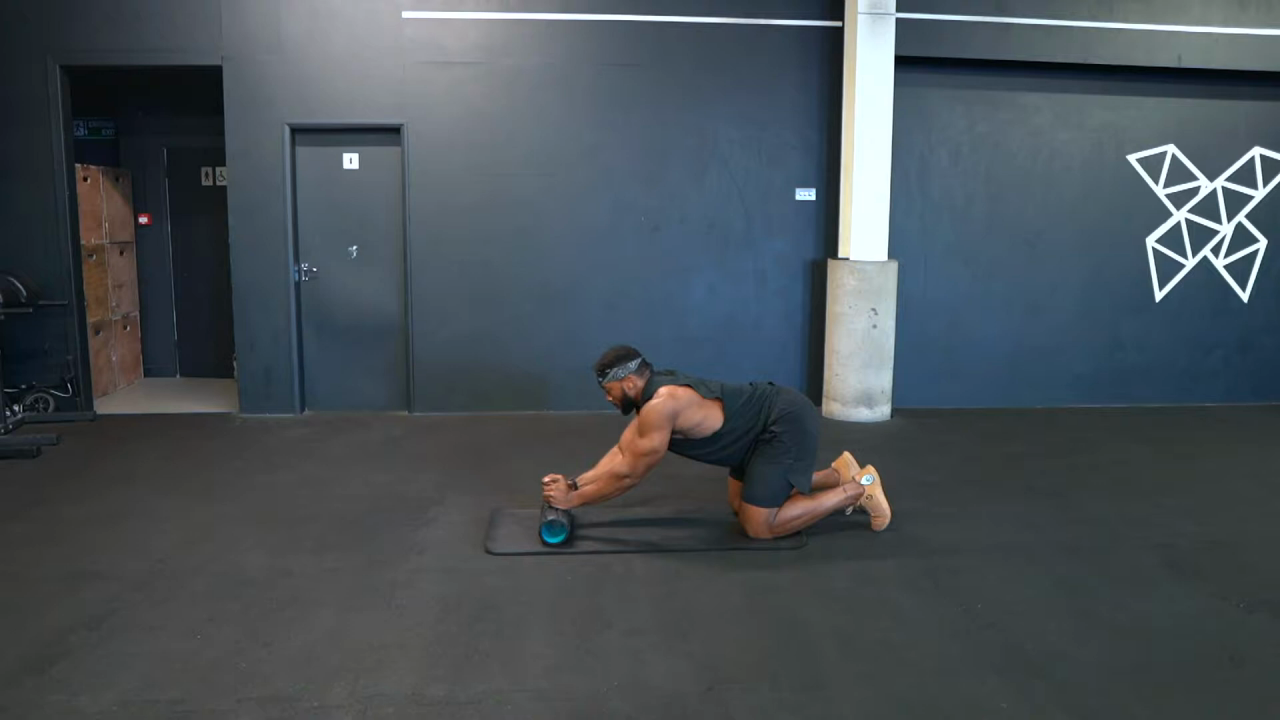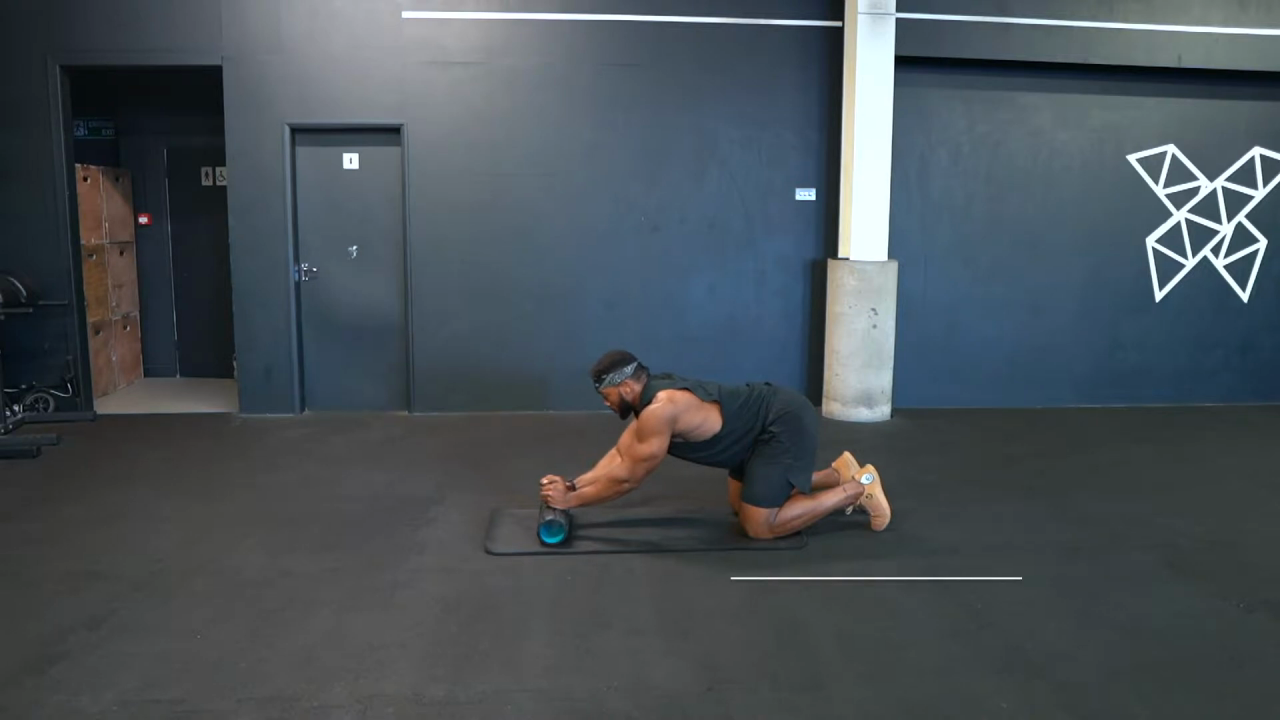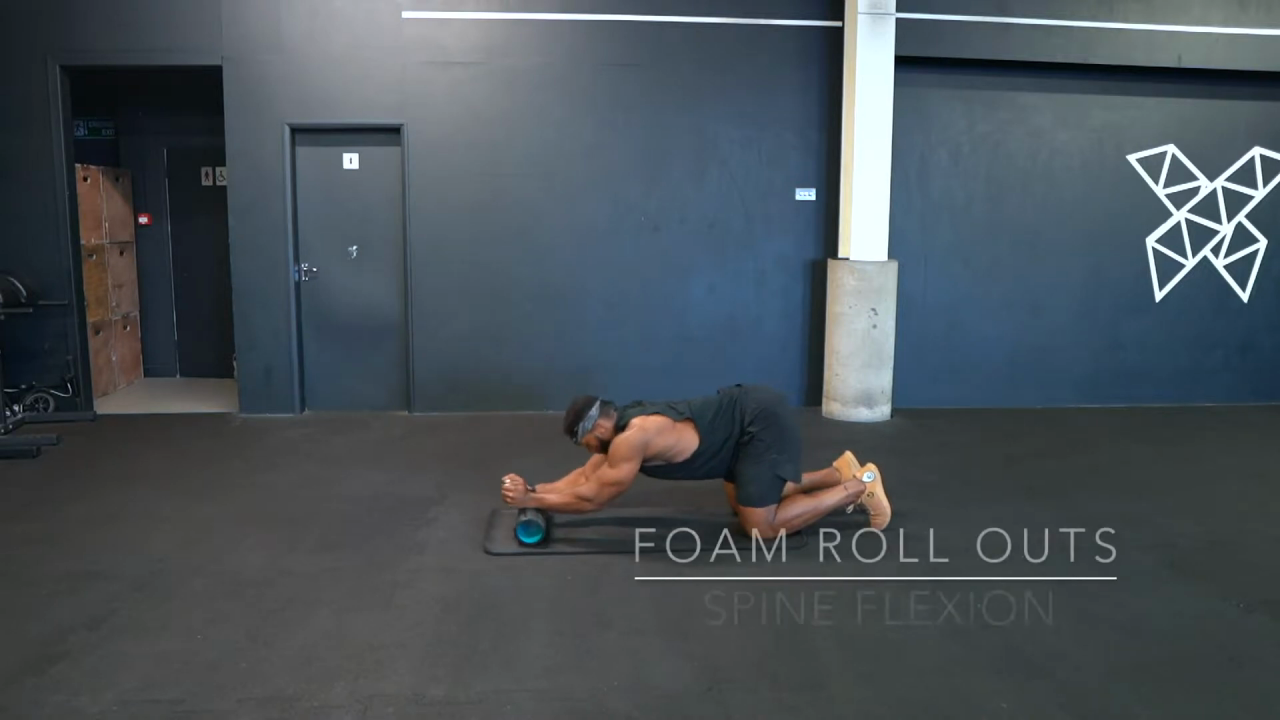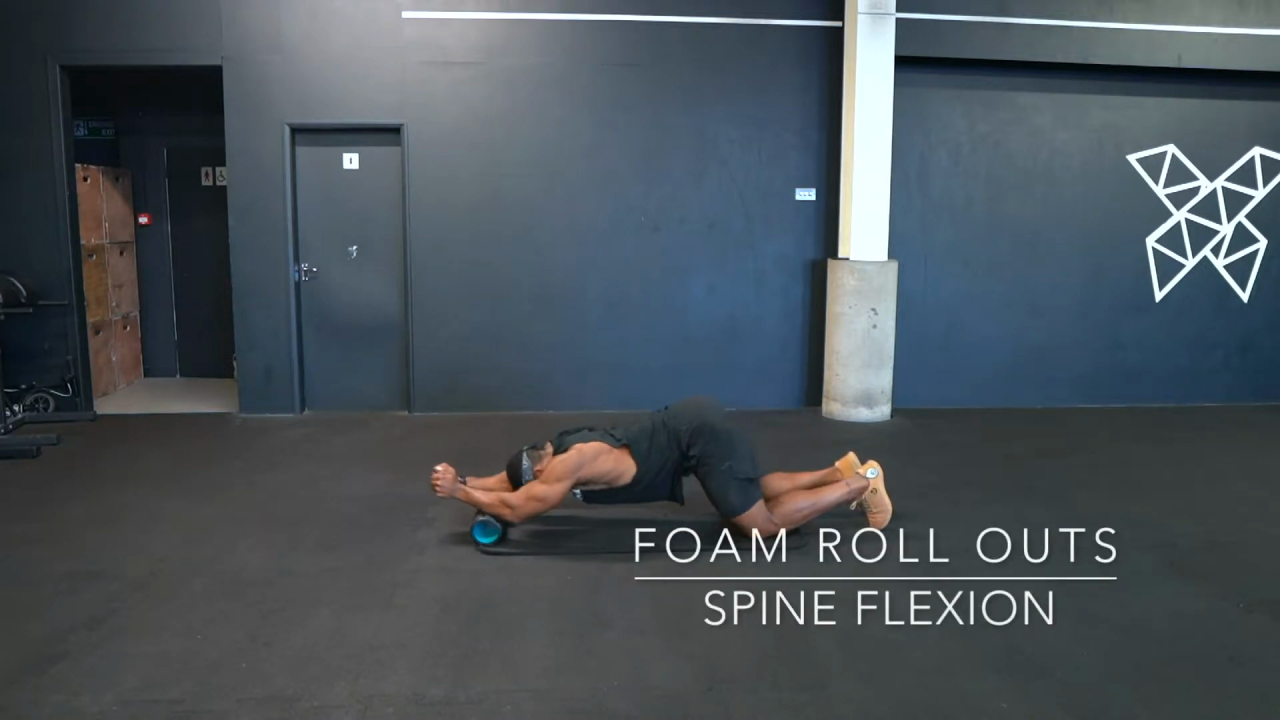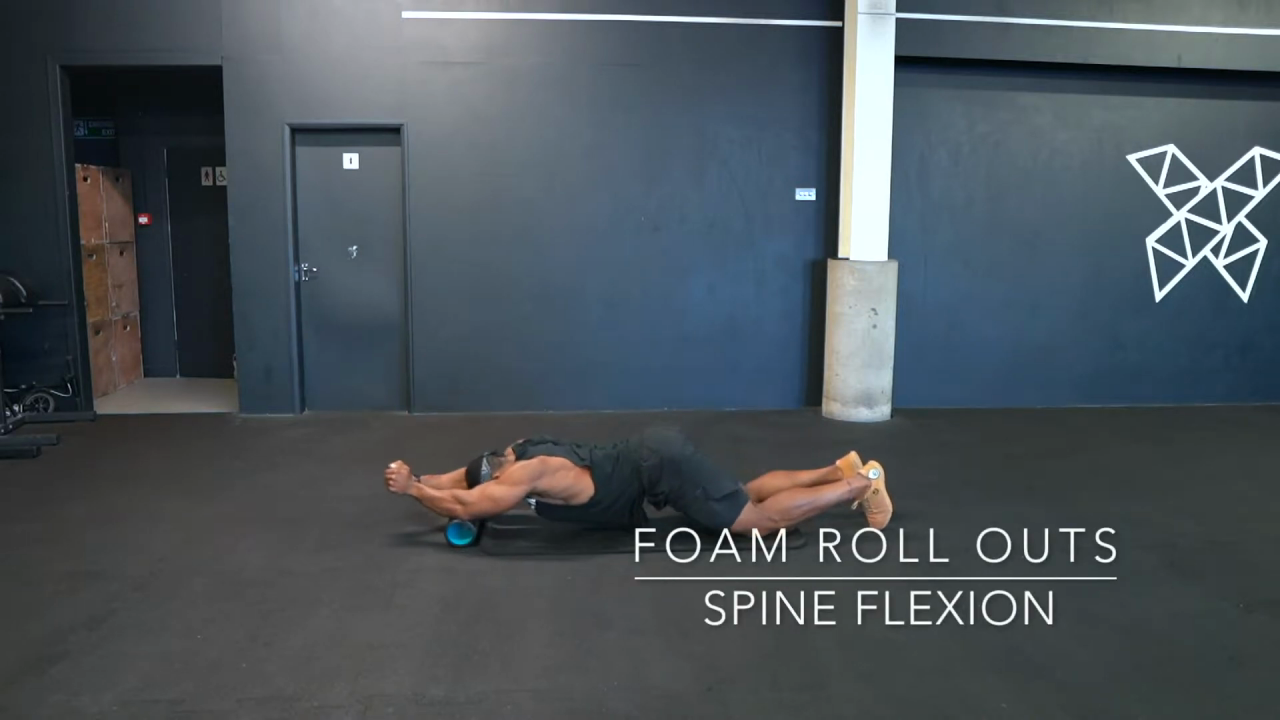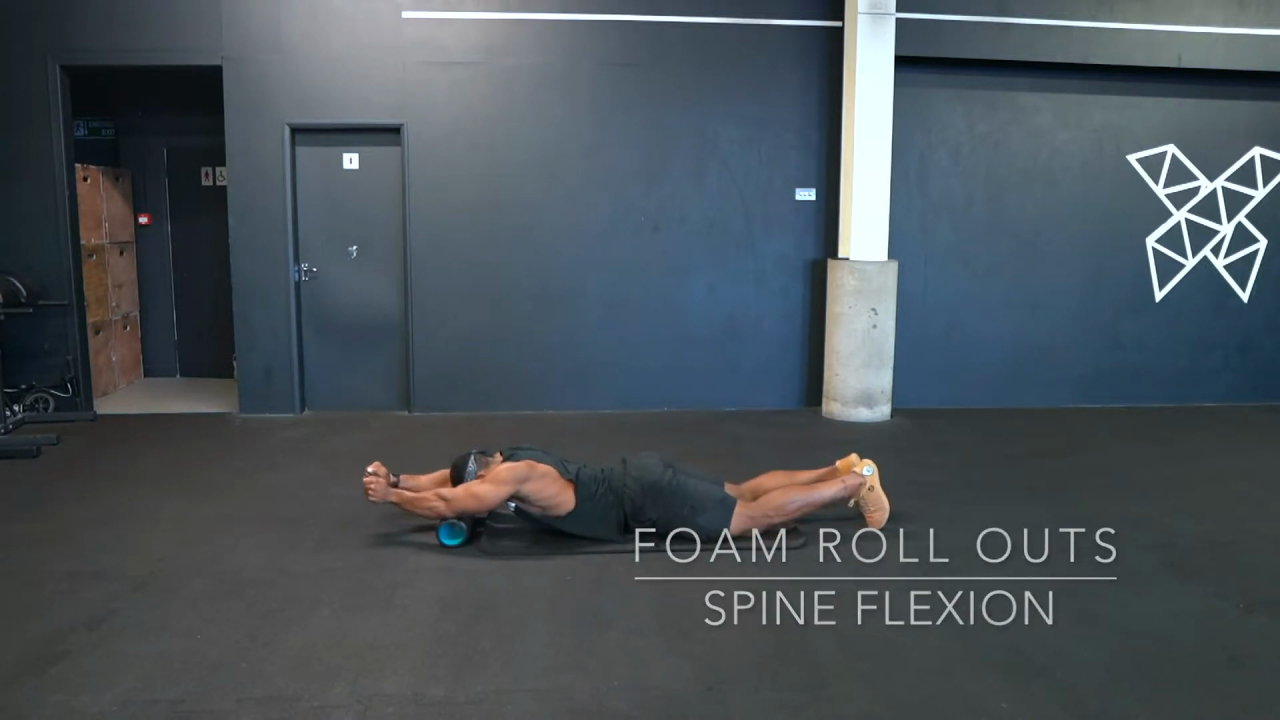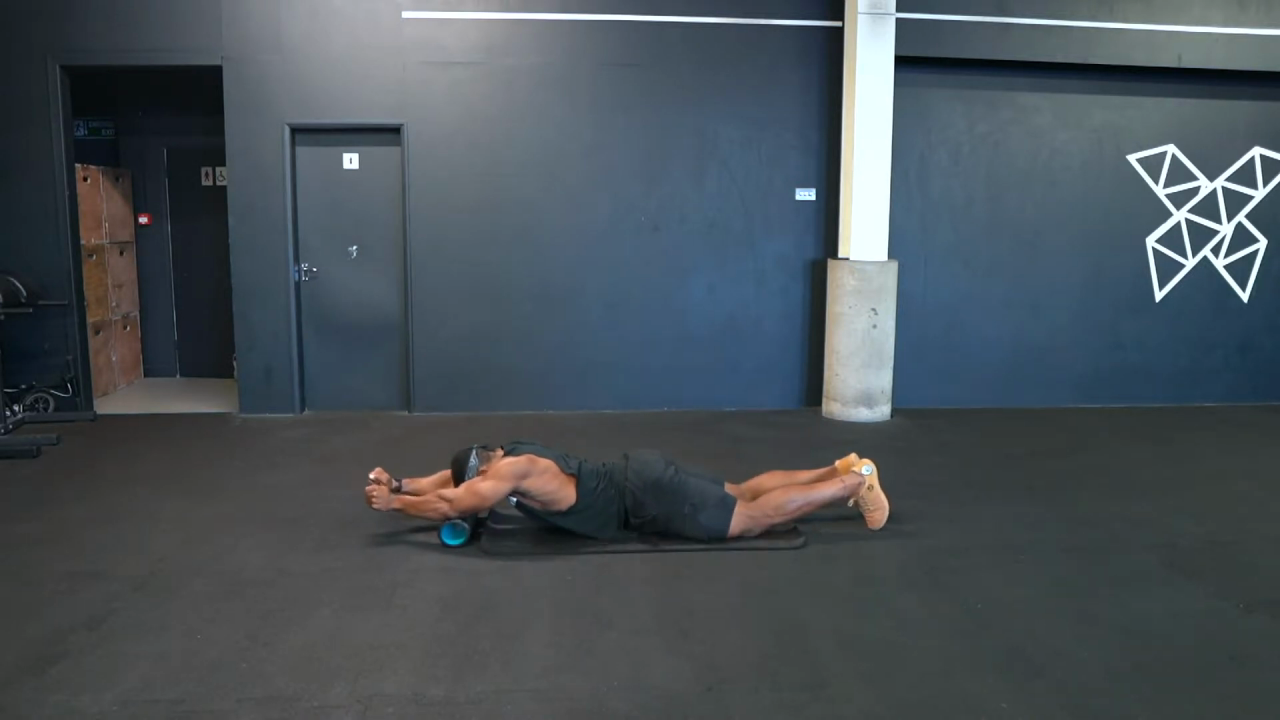
dt=0.7s
person 1, frame 1
left shoulder: (661, 407)
right shoulder: (657, 393)
left elbow: (628, 474)
right elbow: (621, 452)
left wrist: (573, 499)
right wrist: (574, 482)
left hip: (787, 425)
right hip: (774, 416)
left knee: (760, 526)
right knee: (740, 504)
left ankle: (858, 490)
right ankle: (838, 473)
person 1, frame 2
left shoulder: (660, 411)
right shoulder: (654, 395)
left elbow: (627, 477)
right elbow: (620, 456)
left wrist: (571, 500)
right wrist: (573, 483)
left hip: (786, 424)
right hip: (773, 414)
left knee: (759, 525)
right knee: (741, 503)
left ankle: (857, 489)
right ankle: (837, 474)
person 1, frame 3
left shoulder: (633, 438)
right shoulder: (627, 424)
left elbow: (590, 498)
right elbow: (586, 474)
left wrist: (530, 500)
right wrist: (535, 488)
left hip: (764, 421)
right hip: (754, 410)
left knee: (761, 525)
right knee: (744, 502)
left ankle: (858, 487)
right ankle: (838, 471)
person 1, frame 4
left shoulder: (570, 463)
right shoulder: (560, 449)
left elbow: (515, 509)
right elbow: (511, 480)
left wrist: (458, 490)
right wrist: (466, 481)
left hip: (699, 434)
right hip: (697, 423)
left knee: (762, 524)
right knee: (751, 496)
left ankle: (860, 484)
right ankle: (840, 471)
person 1, frame 5
left shoulder: (529, 473)
right shoulder: (521, 454)
left elbow: (465, 506)
right elbow: (467, 479)
left wrist: (411, 488)
right wrist: (419, 479)
left hip: (660, 468)
right hip: (658, 453)
left knee: (763, 518)
right knee: (749, 493)
left ankle: (862, 483)
right ankle: (842, 469)
person 1, frame 6
left shoulder: (512, 476)
right shoulder: (505, 459)
left elbow: (447, 503)
right elbow: (449, 478)
left wrist: (389, 496)
right wrist: (398, 479)
left hip: (646, 499)
right hip: (642, 479)
left knee: (755, 516)
right knee: (744, 492)
left ankle: (855, 481)
right ankle: (842, 469)
person 1, frame 7
left shoulder: (513, 471)
right shoulder: (508, 454)
left elbow: (451, 505)
right elbow: (451, 480)
left wrist: (392, 503)
right wrist: (400, 485)
left hip: (647, 497)
right hip: (643, 478)
left knee: (754, 518)
right knee: (742, 492)
left ankle: (856, 481)
right ankle: (841, 469)
